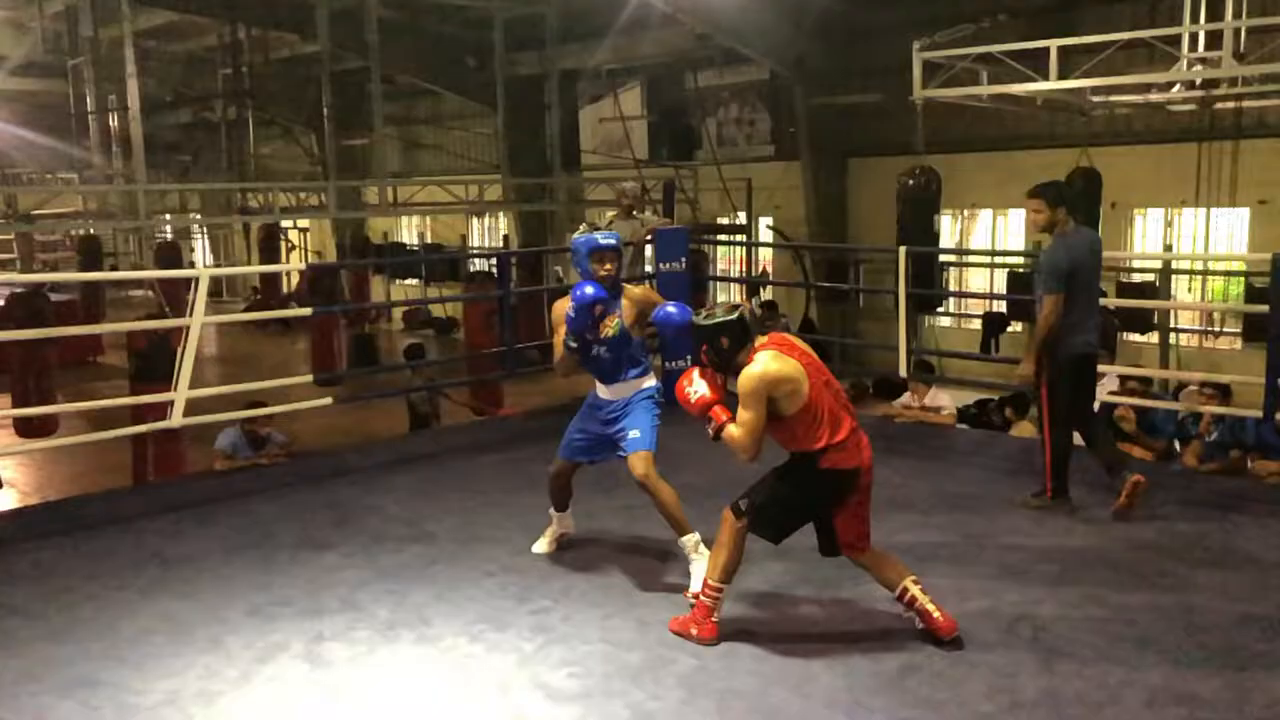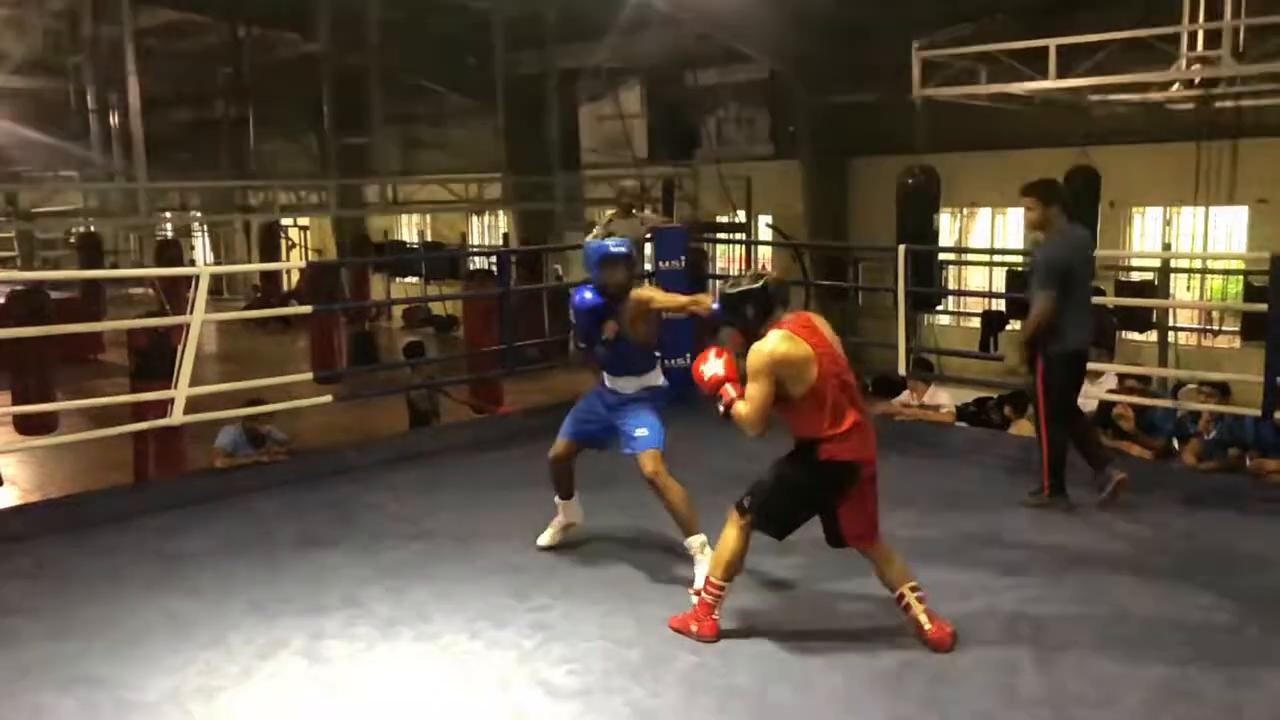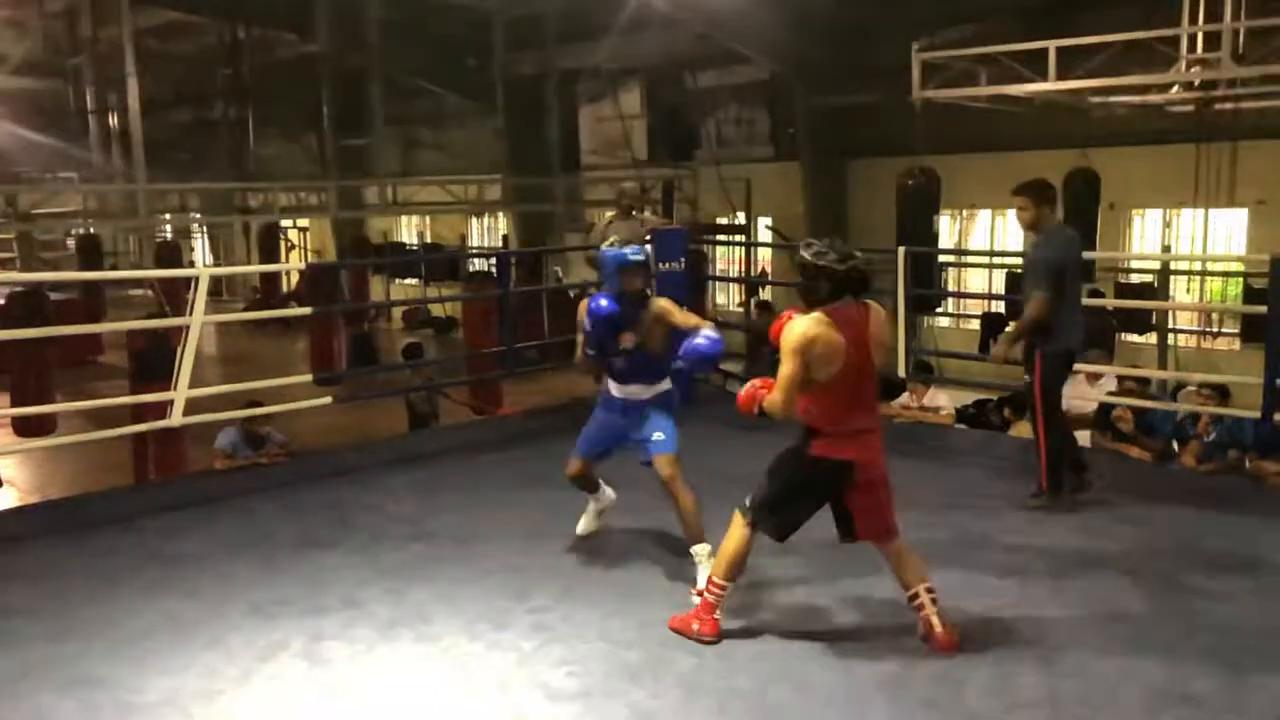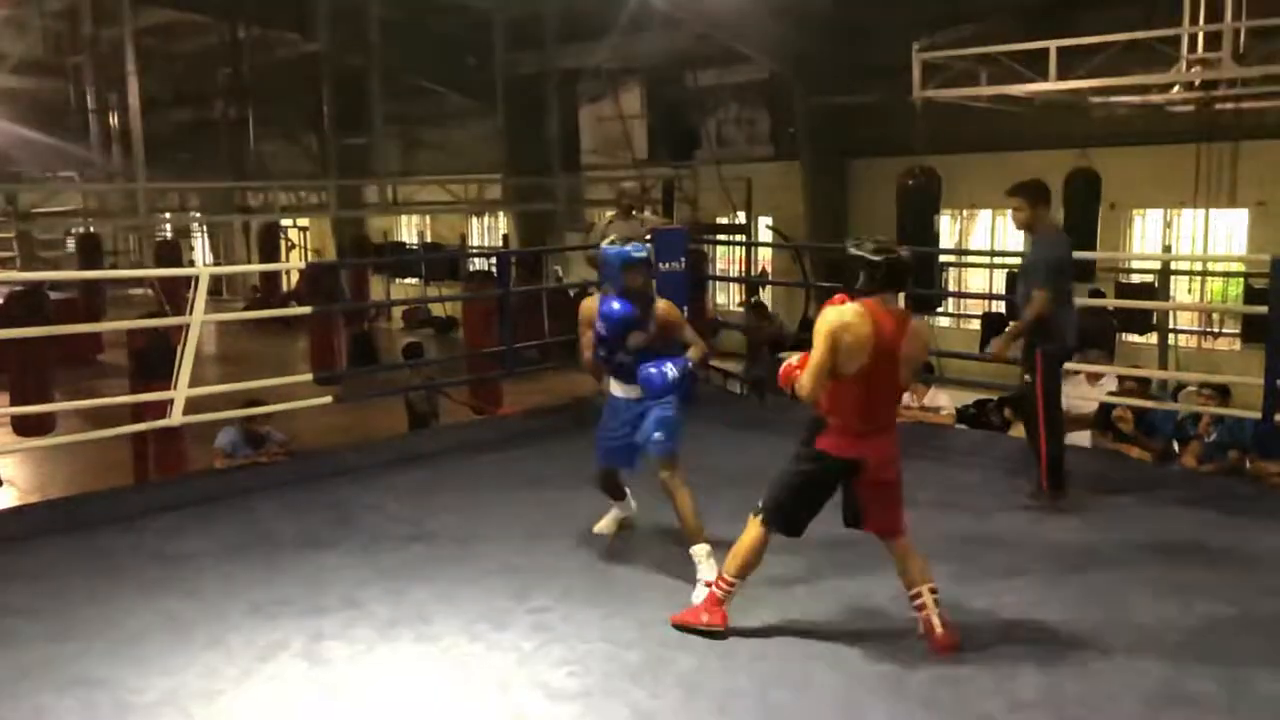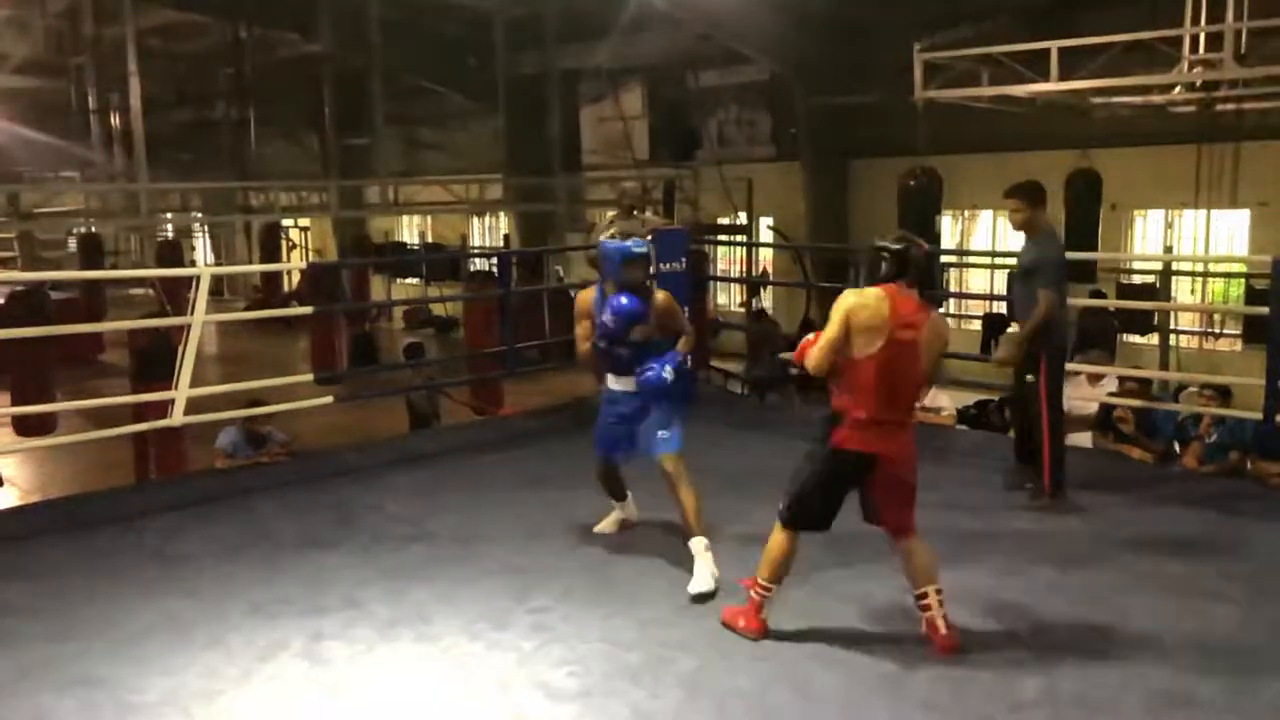
dt=0.1s
person 1, frame 1
left shoulder: (756, 374)
right shoulder: (785, 343)
left elbow: (748, 449)
left wrist: (714, 413)
left hip: (826, 463)
right hip: (856, 454)
left knee: (736, 520)
right knee: (858, 549)
left ankle: (703, 619)
right ankle: (933, 618)
person 1, frame 2
left shoulder: (765, 351)
right shoulder: (813, 322)
left elbow: (753, 425)
left wrist: (727, 391)
left hip: (826, 453)
right hip: (859, 445)
left knee: (741, 517)
right knee: (867, 540)
left ankle: (705, 615)
right ankle: (929, 624)
person 1, frame 3
left shoulder: (803, 332)
right shoulder: (875, 315)
left elbow: (782, 407)
left wrist: (760, 397)
left hip: (823, 448)
right hip: (867, 445)
left knee: (748, 521)
right knee: (887, 537)
left ankle: (706, 614)
right ankle: (936, 626)
person 1, frame 4
left shoulder: (839, 318)
right shoulder: (917, 331)
left elbow: (811, 392)
left wrist: (797, 375)
left hip: (835, 443)
right hip: (881, 444)
left knee: (763, 520)
right knee: (895, 535)
left ankle: (713, 607)
right ankle: (936, 626)
person 1, frame 5
left shoulder: (856, 304)
right shoulder: (937, 325)
left elbow: (818, 366)
right elbow: (919, 387)
left wrist: (810, 351)
left hip: (847, 438)
right hip: (897, 441)
left knee: (788, 524)
right knee: (905, 534)
left ankle: (753, 612)
right ankle: (938, 627)
person 2, frame 1
left shoulder: (635, 296)
right shoulder: (566, 307)
left elbow: (668, 313)
right elbow: (563, 368)
left wrist: (678, 319)
right wrist: (575, 333)
left hip: (637, 397)
right hip: (601, 399)
left knee: (642, 473)
right knee: (558, 471)
left ankle: (697, 552)
right ankle: (560, 525)
person 2, frame 2
left shoulder: (643, 298)
right shoulder: (583, 301)
left elbow: (692, 304)
right elbow: (577, 357)
left wrist: (712, 307)
right wrist: (579, 332)
left hip: (644, 394)
right hip: (608, 390)
left knee: (653, 470)
right knee: (558, 456)
left ankle: (701, 552)
right ankle: (567, 515)
person 2, frame 3
left shoulder: (659, 309)
right shoulder: (589, 310)
left elbow: (703, 328)
right elbow: (584, 365)
left wrist: (707, 340)
right wrist: (590, 341)
left hip: (654, 402)
right hip: (614, 400)
left knee: (669, 475)
right knee: (576, 472)
left ankle: (705, 562)
right ankle: (600, 497)
person 2, frame 4
left shoulder: (662, 310)
right shoulder: (592, 308)
left elbow: (697, 345)
right elbow: (591, 366)
left wrist: (678, 367)
right wrist: (603, 341)
left hip: (657, 400)
right hip: (618, 400)
left knee: (669, 476)
right knee: (603, 472)
left ankle: (705, 564)
right ankle: (623, 504)
person 2, frame 5
left shoulder: (660, 301)
right shoulder: (587, 300)
left elbow: (686, 335)
right elbow: (583, 356)
left wrist: (675, 362)
right wrist: (604, 334)
left hip: (656, 393)
right hip: (616, 395)
left knee: (673, 469)
right knee: (605, 466)
left ankle: (703, 556)
right ankle: (624, 509)
person 3, frame 1
left shoulder: (1054, 254)
right shoulder: (1091, 240)
left elbow: (1050, 311)
left wrist: (1030, 357)
left hip: (1060, 349)
right hip: (1088, 344)
left knee: (1054, 421)
right knee: (1084, 417)
left ankle: (1055, 493)
right ankle: (1123, 475)
person 3, frame 2
left shoulder: (1048, 251)
right shoulder: (1082, 236)
left elbow: (1043, 308)
left wrist: (1021, 347)
left hip: (1054, 345)
right hip: (1079, 339)
left knee: (1050, 417)
right knee: (1068, 410)
left ankle: (1053, 490)
right ankle: (1108, 470)
person 3, frame 3
left shoulder: (1046, 250)
right shoulder: (1069, 237)
left elbow: (1038, 308)
left wrist: (1007, 342)
left hip: (1048, 343)
right hip: (1066, 338)
left knee: (1044, 414)
right knee: (1049, 410)
left ankle: (1053, 490)
right ankle: (1077, 472)
person 3, frame 4
left shoulder: (1044, 249)
right shoulder: (1055, 237)
left elbow: (1040, 306)
left wrist: (1006, 339)
left hip: (1045, 342)
right hip: (1055, 338)
left knee: (1043, 414)
right knee: (1042, 409)
left ankle: (1052, 489)
right ankle: (1051, 477)
person 3, frame 5
left shoulder: (1047, 251)
right shoulder: (1035, 239)
left elbow: (1047, 307)
left wrist: (1011, 344)
left hip: (1043, 345)
right hip: (1030, 343)
left knee: (1044, 415)
right knee: (1023, 408)
left ankle: (1052, 490)
right ankle: (1029, 468)
